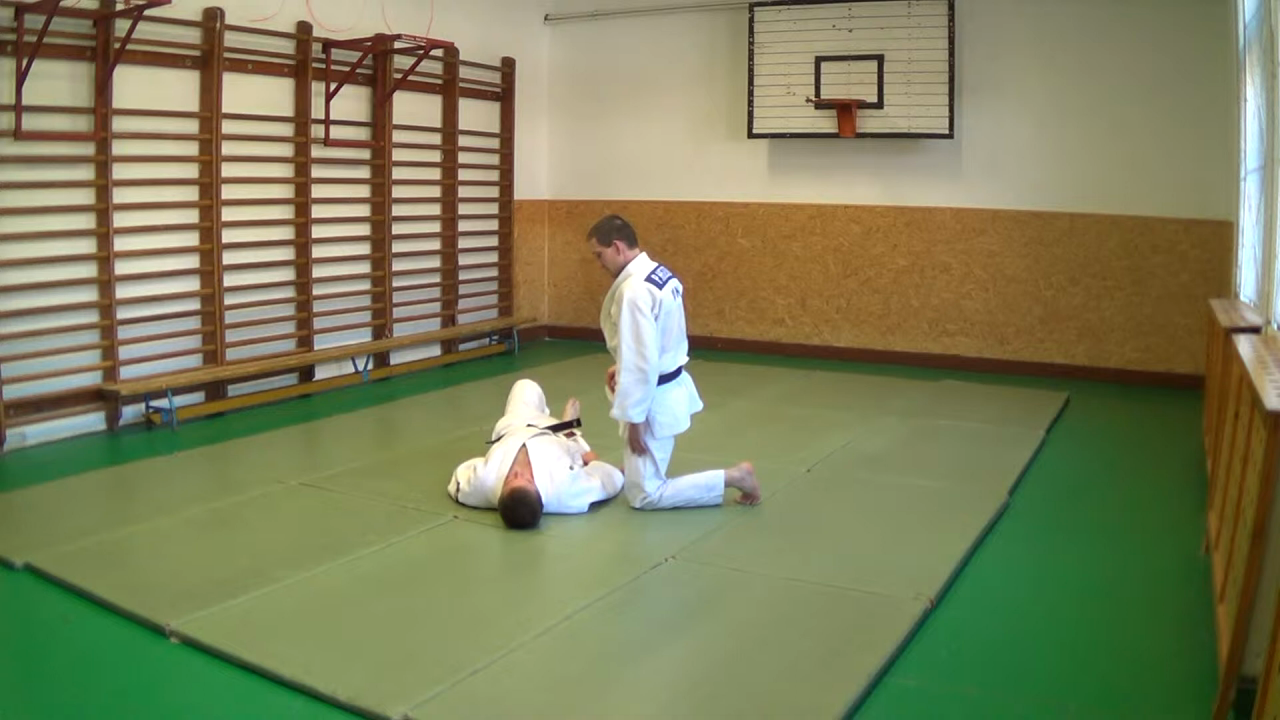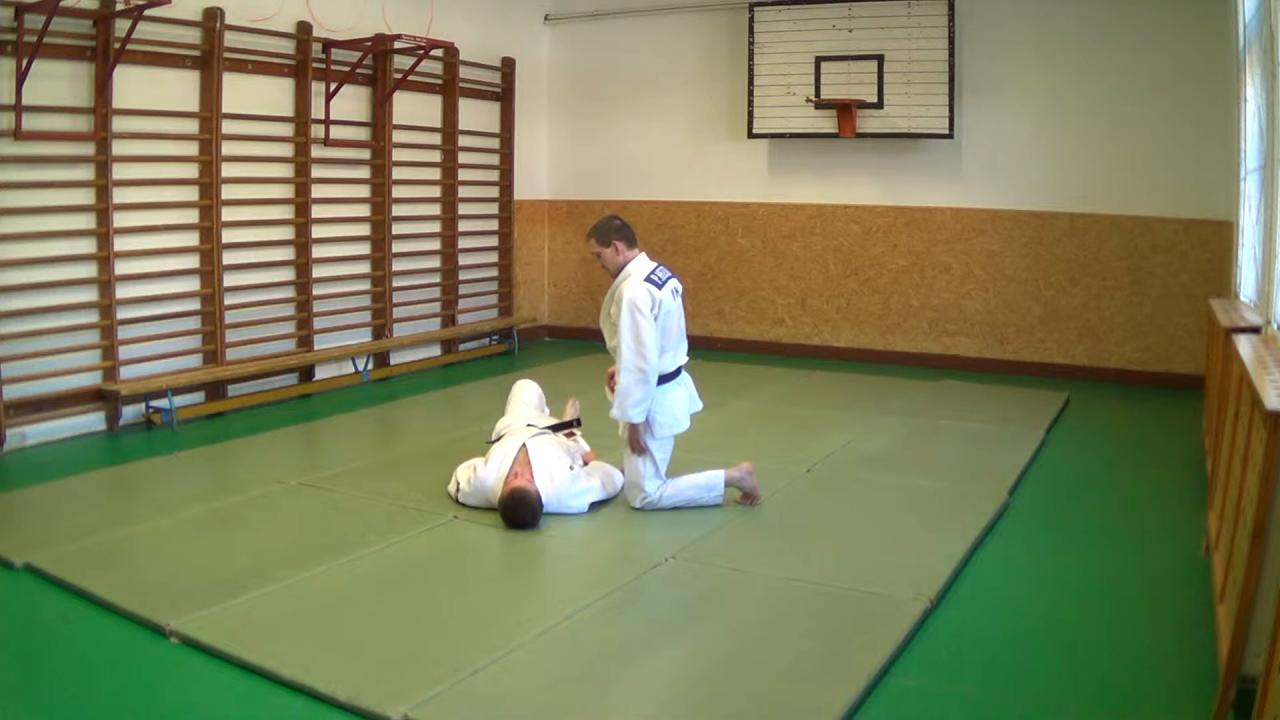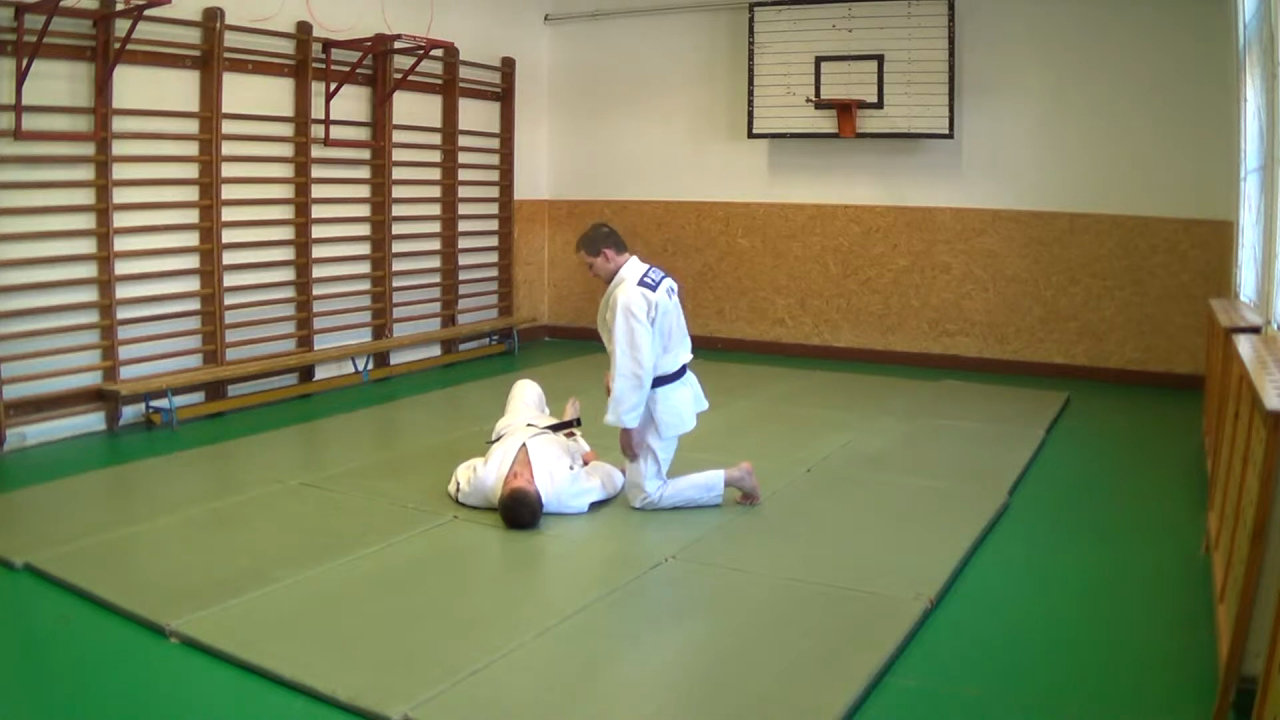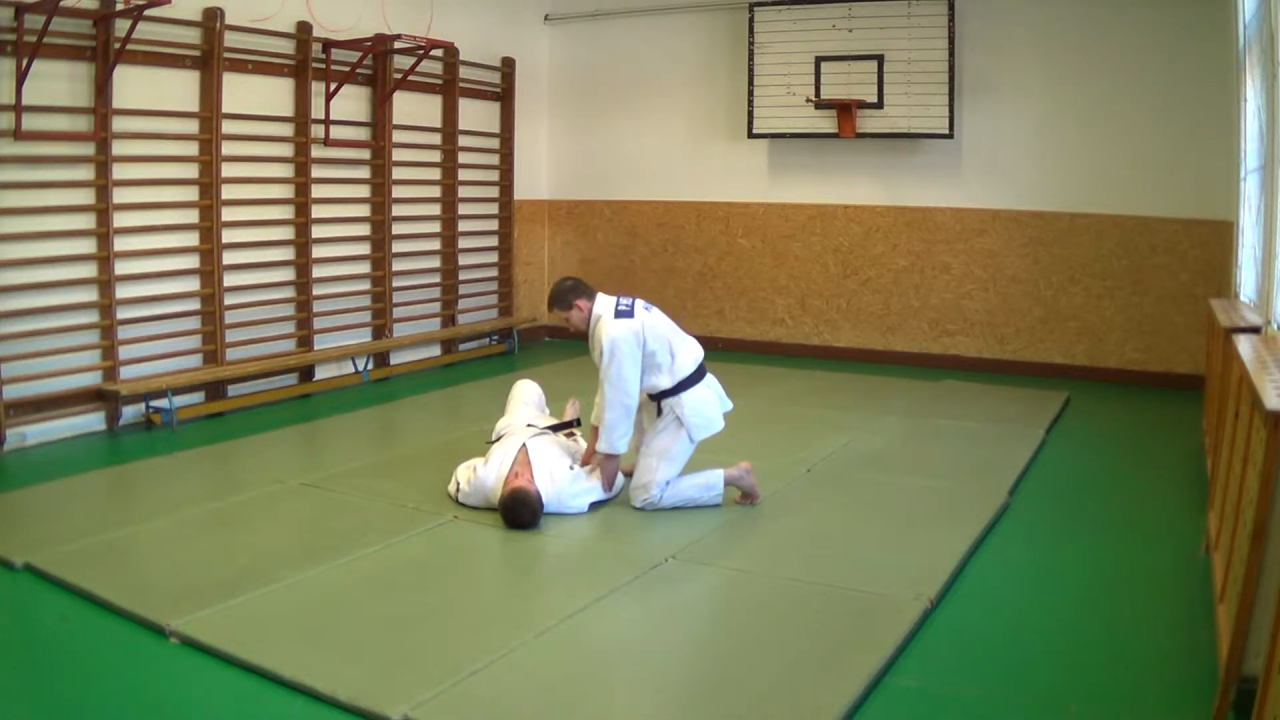
dt=0.5s
person 1, frame 1
left shoulder: (634, 290)
right shoulder: (656, 273)
left elbow: (641, 363)
left wrist: (634, 418)
right wrist: (621, 366)
left hip: (655, 398)
right hip: (668, 386)
left knee: (644, 495)
left ankle: (734, 477)
person 1, frame 2
left shoulder: (634, 290)
right shoulder: (655, 273)
left elbow: (641, 363)
left wrist: (634, 418)
right wrist: (620, 366)
left hip: (655, 398)
right hip: (668, 387)
left knee: (643, 495)
left ankle: (733, 476)
person 1, frame 3
left shoulder: (628, 295)
right shoulder: (650, 275)
left elbow: (634, 367)
left wrist: (626, 423)
right wrist: (617, 374)
left hip: (658, 399)
right hip: (672, 386)
left knee: (643, 495)
left ankle: (733, 477)
person 1, frame 4
left shoulder: (614, 331)
right shoulder: (615, 308)
left elbow: (620, 397)
right elbow: (612, 385)
left wrist: (610, 452)
right wrist: (595, 438)
left hip: (686, 405)
right hip: (686, 393)
left knee: (646, 495)
left ankle: (733, 476)
person 2, frame 1
left shoulder: (482, 484)
right shoulder: (565, 489)
left elbow: (458, 480)
right elbow: (612, 479)
left knee: (526, 387)
right ankle: (569, 432)
person 2, frame 2
left shoulder: (481, 485)
right shoulder: (565, 489)
left elbow: (459, 481)
right elbow: (612, 479)
left knee: (526, 386)
right ankle: (570, 433)
person 2, frame 3
left shoulder: (482, 484)
right shoulder: (565, 489)
left elbow: (458, 482)
right elbow: (612, 480)
left knee: (526, 387)
right ankle: (567, 427)
person 2, frame 4
left shoulder: (482, 483)
right shoulder: (565, 489)
left elbow: (459, 480)
right elbow: (610, 480)
left knee: (525, 387)
right ankle: (567, 426)
